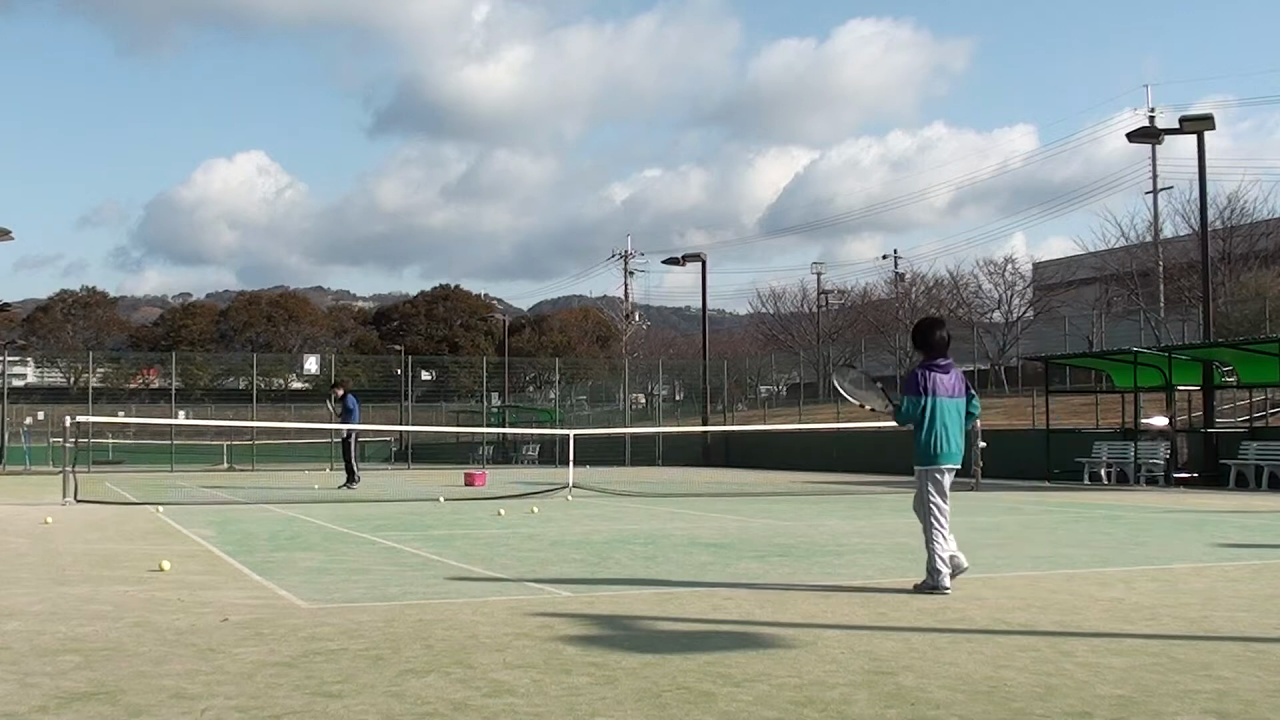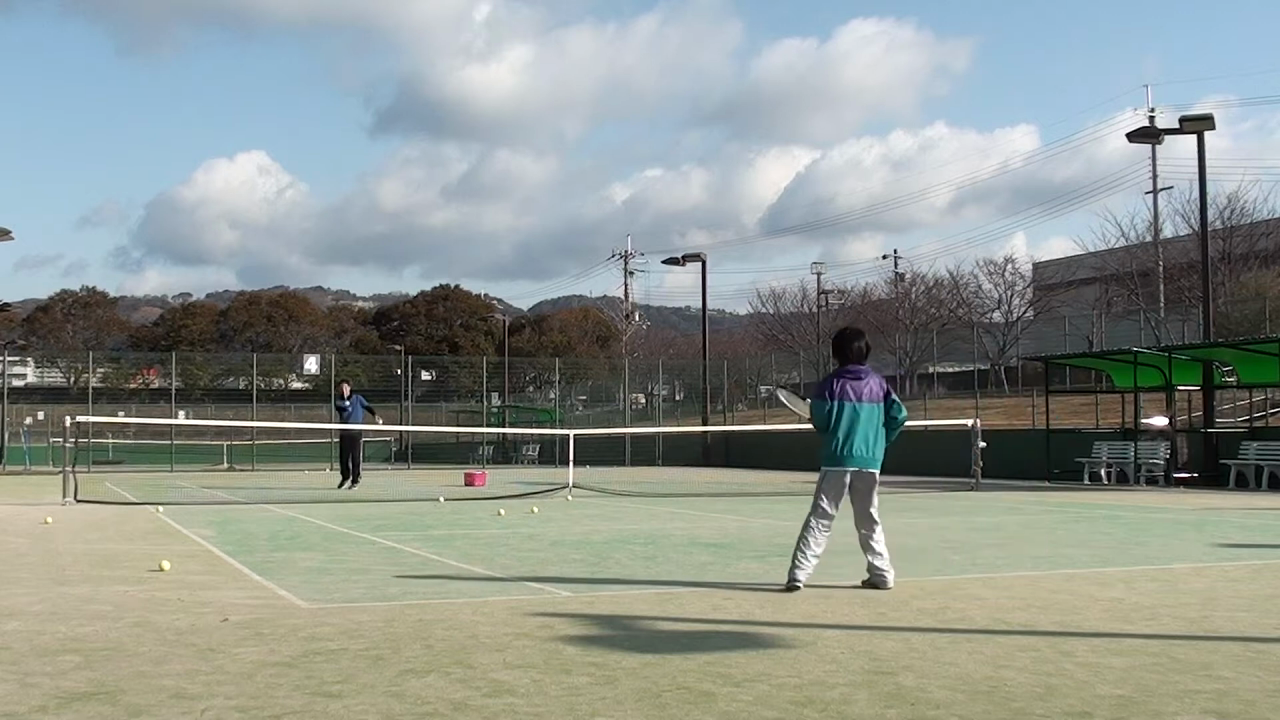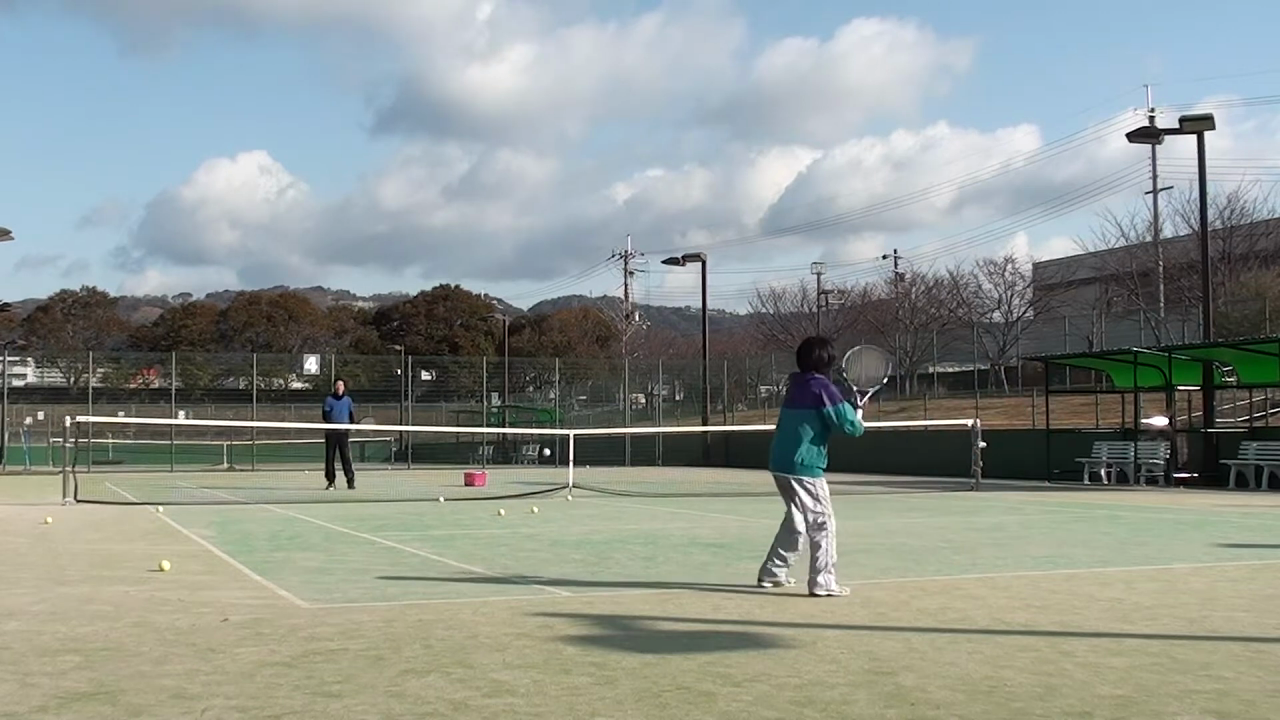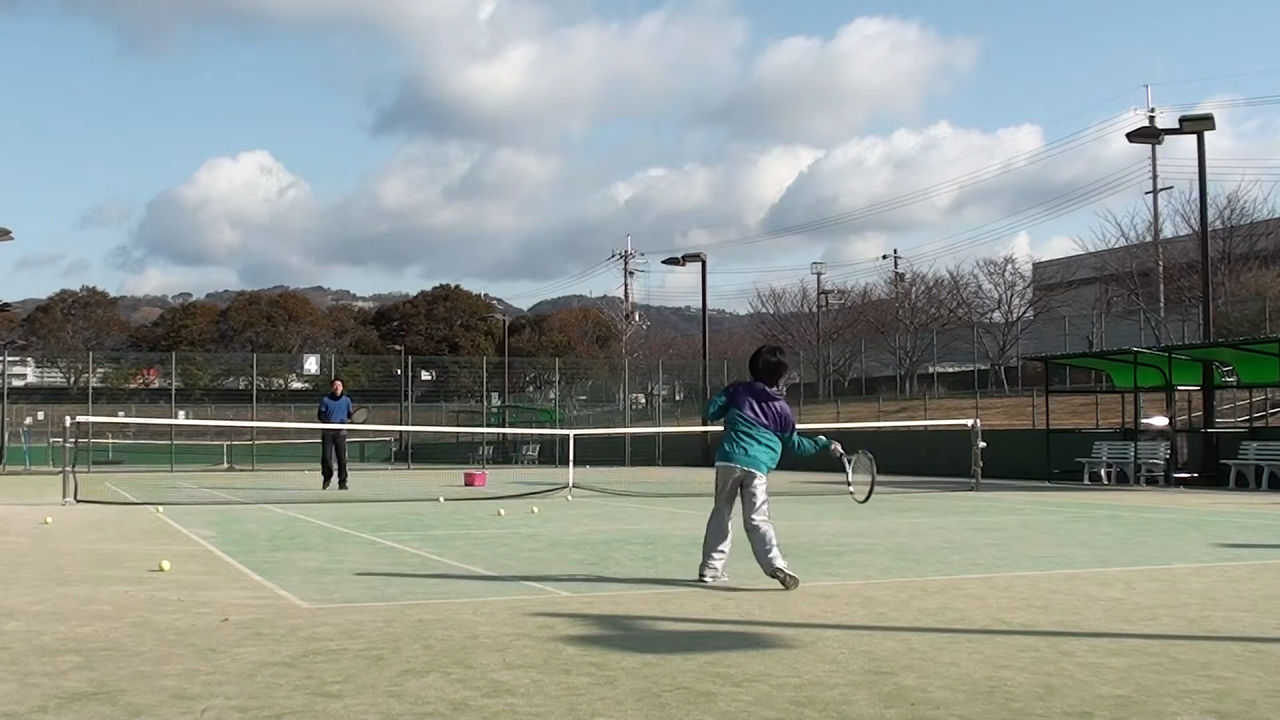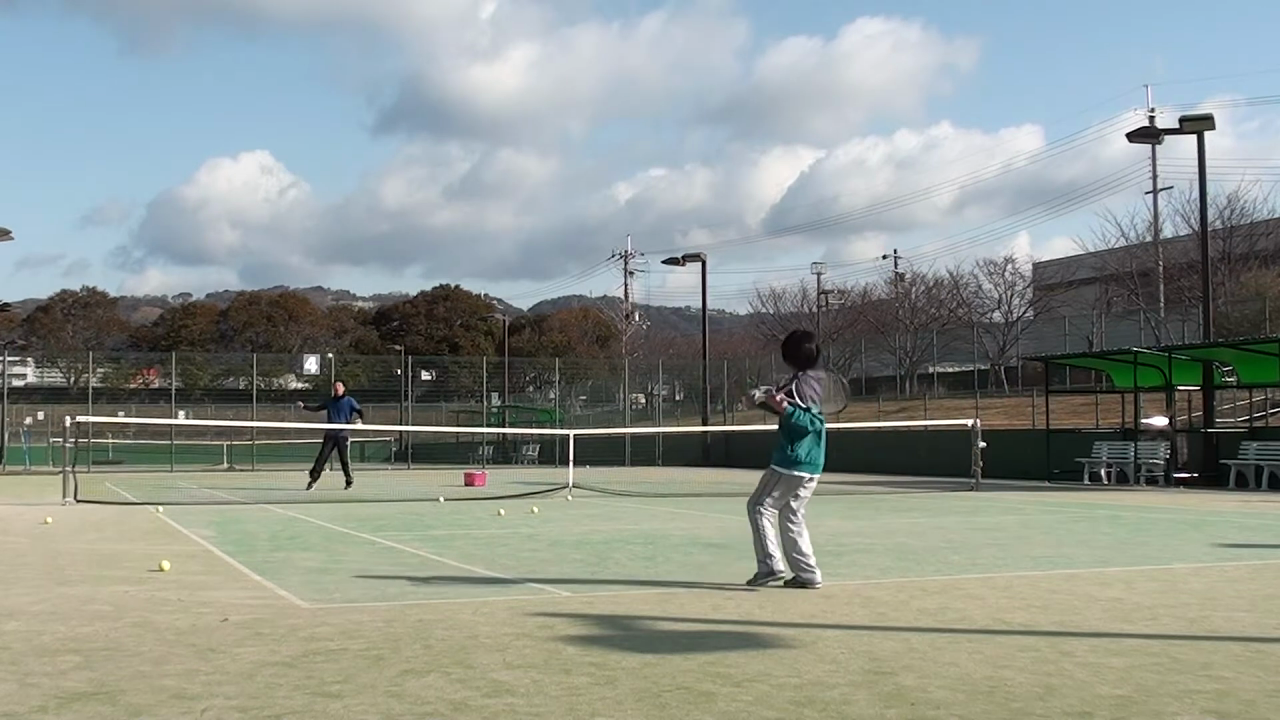
dt=0.7s
person 1, frame 1
left shoulder: (920, 375)
right shoulder: (957, 375)
left elbow: (907, 414)
right elbow: (973, 410)
left wrist: (897, 414)
left hip: (931, 454)
right hip: (954, 452)
left knee: (934, 516)
right knee: (925, 508)
left ankle: (939, 578)
right ankle: (953, 560)
person 1, frame 2
left shoulder: (832, 382)
right shoulder: (878, 382)
left elbow: (820, 421)
right elbow: (899, 415)
right wrist: (881, 440)
left hip: (838, 459)
right hip: (871, 461)
left knee: (820, 518)
right knee: (869, 519)
left ankle: (800, 573)
right ankle: (882, 574)
person 1, frame 3
left shoulder: (795, 387)
right shoulder: (823, 388)
right elbow: (843, 424)
left wrist: (848, 406)
right wrist: (857, 420)
left hip: (779, 465)
right hip: (804, 468)
left knee: (796, 519)
right knee: (822, 524)
left ankle: (772, 572)
right ankle: (823, 582)
person 1, frame 4
left shoulder: (738, 390)
right shoulder: (781, 408)
left elbow: (711, 412)
right elbow: (794, 445)
right wrist: (825, 443)
left hip: (727, 461)
right hip: (755, 467)
left knee: (721, 515)
right knee: (757, 520)
left ankle: (710, 568)
right ankle: (775, 565)
person 1, frame 5
left shoulder: (801, 383)
right shoulder: (809, 383)
left elbow: (810, 423)
left wrist: (785, 409)
right wrist: (766, 402)
left hip: (792, 463)
right hip: (811, 464)
left knee: (760, 507)
right knee: (792, 517)
left ankle: (770, 567)
right ankle: (807, 574)
